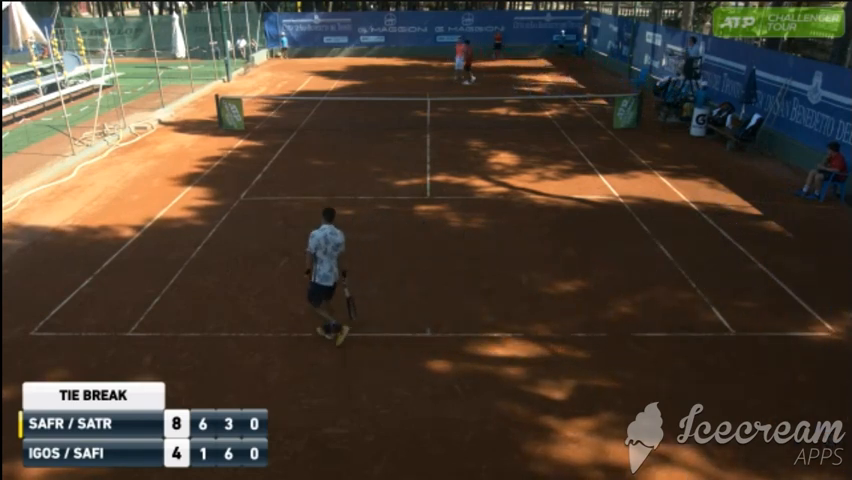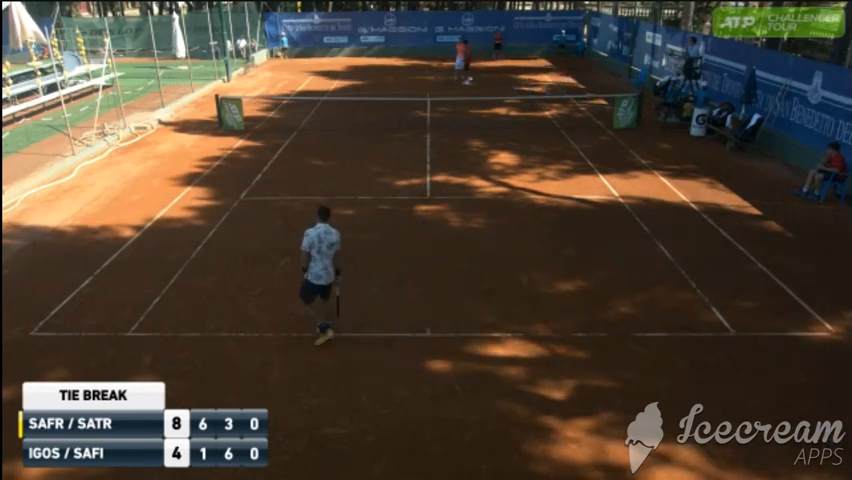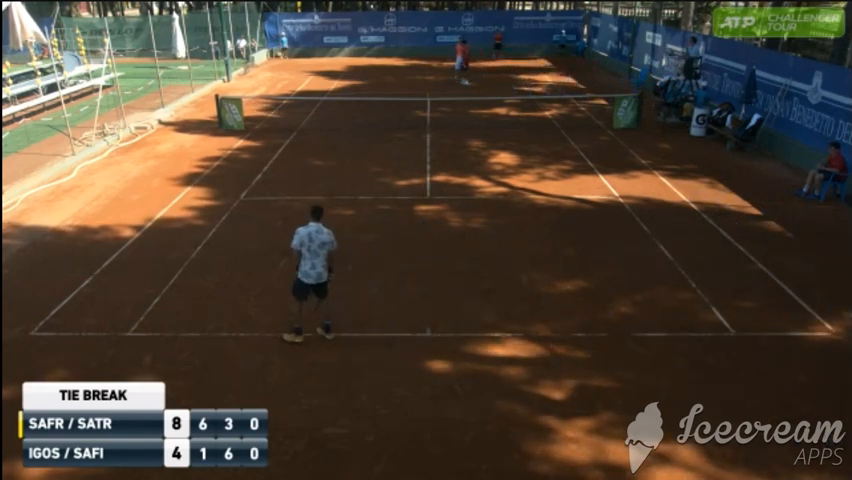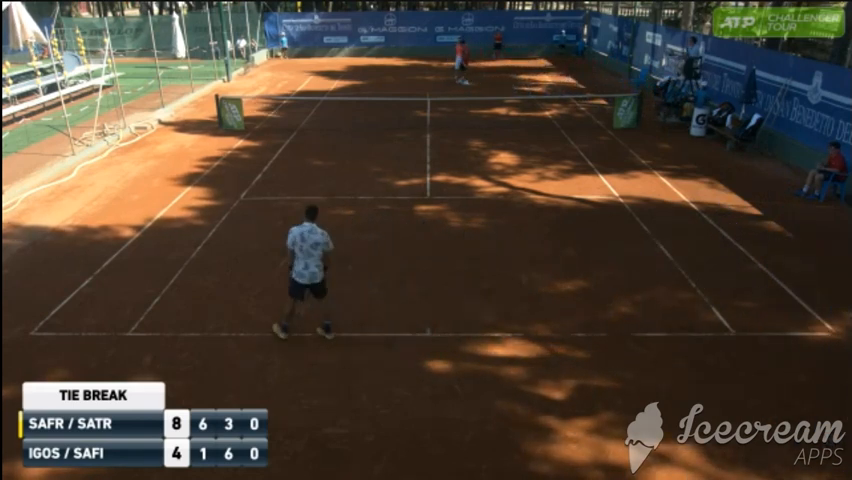
dt=0.1s
person 1, frame 1
left shoulder: (316, 235)
right shoulder: (340, 235)
left elbow: (310, 256)
right elbow: (340, 256)
left wrist: (308, 271)
right wrist: (343, 273)
left hip: (320, 277)
right hip: (333, 276)
left knee: (316, 306)
right knee: (327, 302)
left ankle: (339, 327)
right ankle: (328, 330)
person 1, frame 2
left shoulder: (310, 233)
right shoulder: (335, 234)
left elbow: (305, 254)
right elbow: (336, 255)
left wrist: (304, 269)
right wrist: (337, 272)
left hip: (313, 275)
right hip: (329, 275)
left knee: (306, 303)
right knee: (326, 301)
left ankle: (324, 329)
right ankle: (326, 328)
person 1, frame 3
left shoulder: (301, 232)
right shoulder: (328, 234)
left elbow: (297, 253)
right elbow: (330, 254)
left wrist: (298, 268)
right wrist: (330, 270)
left hip: (305, 275)
right hip: (322, 274)
left knee: (298, 302)
right knee: (322, 301)
left ankle: (297, 332)
right ankle: (327, 329)
person 1, frame 4
left shoulder: (294, 231)
right shoulder: (323, 234)
left elbow: (290, 252)
right elbow: (326, 254)
left wrist: (291, 267)
right wrist: (325, 268)
left hip: (299, 274)
right hip: (317, 274)
left knee: (294, 301)
right knee: (322, 301)
left ankle: (284, 328)
right ankle: (327, 329)
